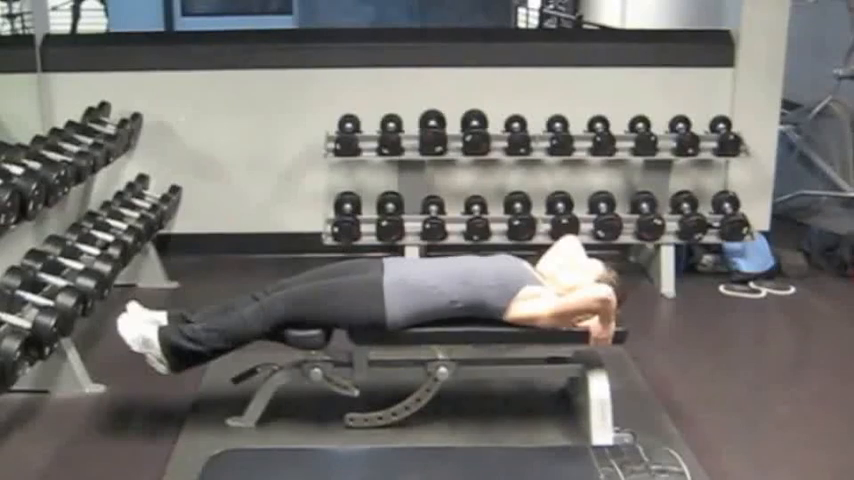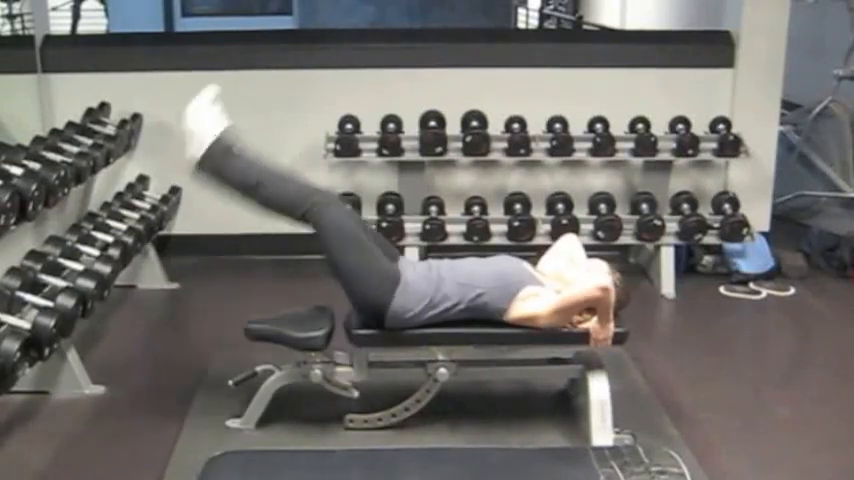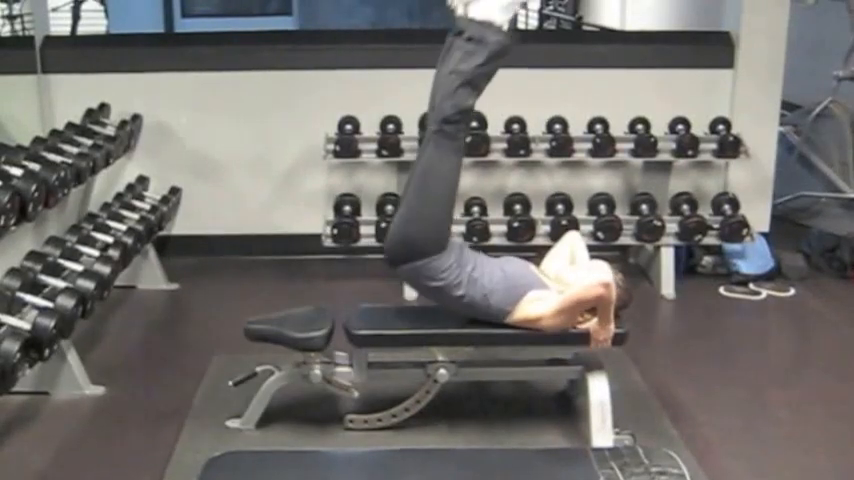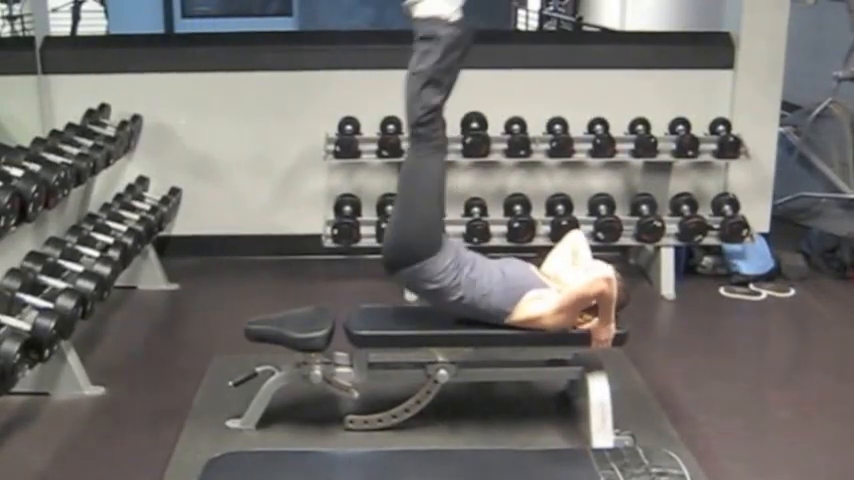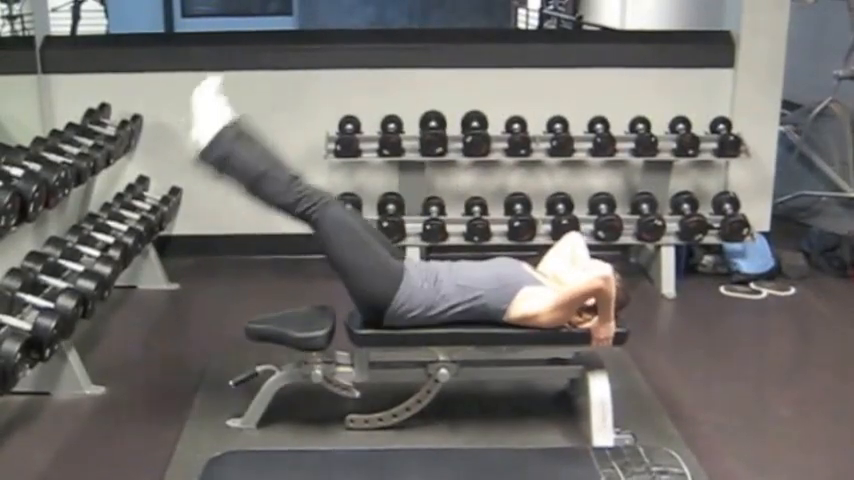
dt=0.5s
person 1, frame 1
left shoulder: (544, 305)
right shoulder: (538, 276)
left elbow: (604, 294)
right elbow: (569, 239)
left wrist: (604, 324)
right wrist: (578, 257)
left hip: (393, 301)
right hip: (396, 271)
left knee: (282, 307)
right knee: (280, 291)
left ankle: (173, 344)
right ankle: (177, 329)
person 1, frame 2
left shoulder: (545, 306)
right shoulder: (541, 286)
left elbow: (601, 286)
right elbow: (571, 240)
left wrist: (603, 321)
left hip: (402, 297)
right hip: (407, 281)
left knee: (325, 207)
right knee: (331, 213)
left ankle: (215, 149)
right ankle: (217, 147)
person 1, frame 3
left shoulder: (550, 312)
right shoulder: (549, 284)
left elbow: (601, 283)
right elbow: (572, 236)
left hip: (423, 259)
right hip: (429, 259)
left knee: (448, 128)
person 1, frame 4
left shoulder: (552, 312)
right shoulder: (550, 285)
left elbow: (601, 281)
right elbow: (575, 236)
left hip: (424, 265)
right hip: (433, 263)
left knee: (427, 133)
person 1, frame 5
left shoulder: (545, 309)
right shoulder: (546, 286)
left elbow: (603, 275)
right elbow: (572, 238)
left wrist: (604, 322)
left hip: (396, 298)
right hip: (410, 282)
left knee: (316, 206)
right knee: (330, 212)
left ankle: (220, 137)
right ankle: (224, 139)
